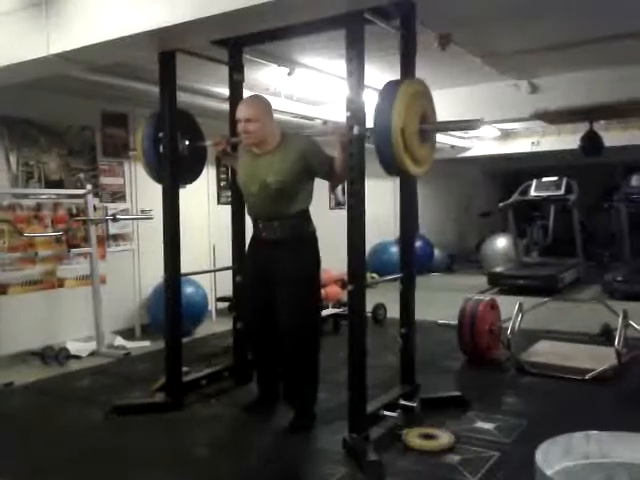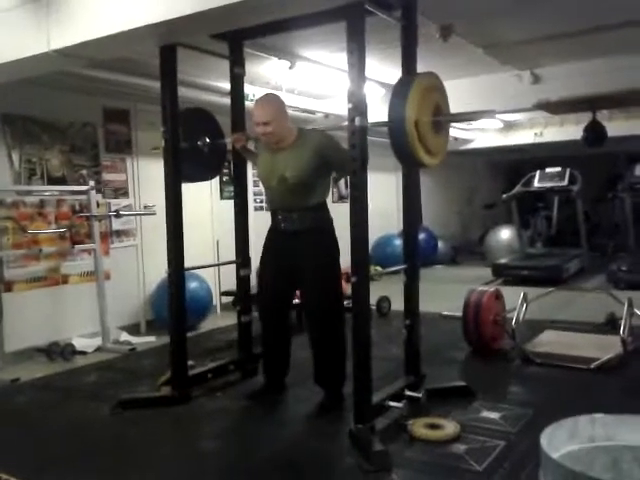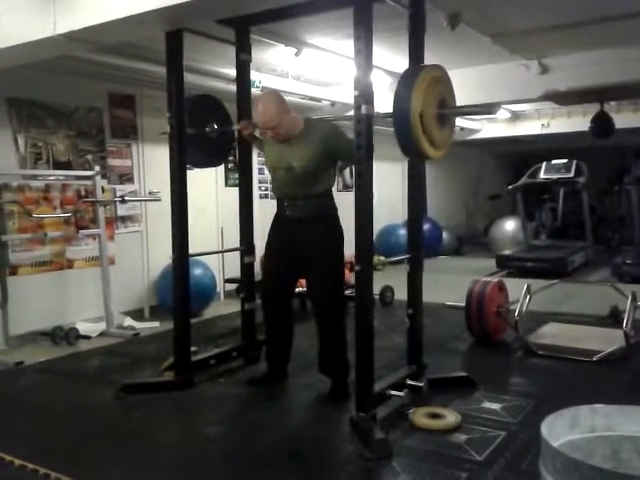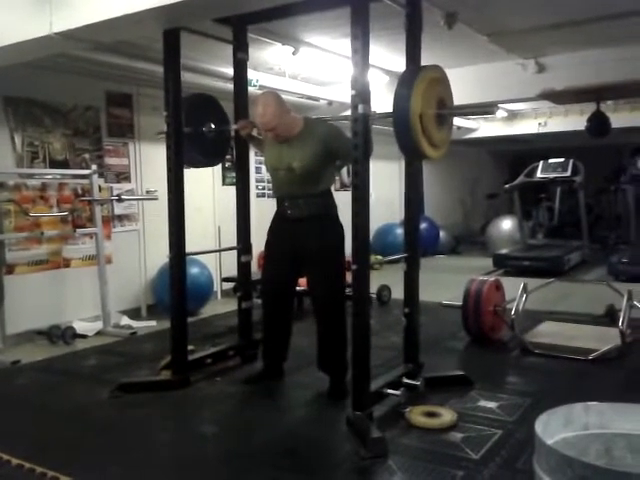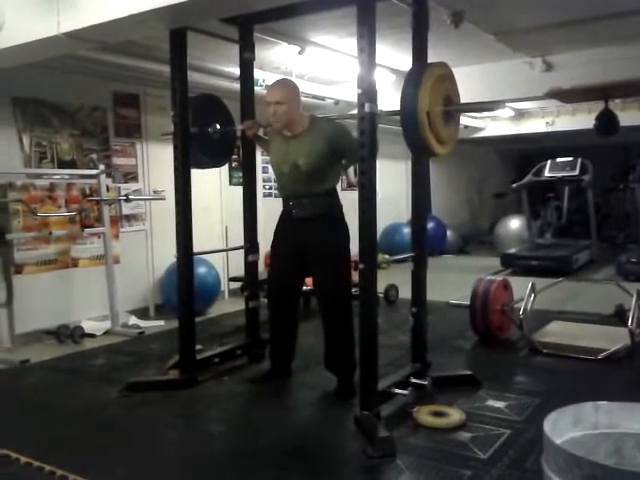
dt=1s
person 1, frame 1
left shoulder: (301, 148)
right shoulder: (244, 150)
left elbow: (337, 176)
left wrist: (344, 148)
right wrist: (225, 155)
left hip: (295, 243)
right hip: (260, 243)
left knee: (297, 328)
right knee: (258, 324)
left ankle: (303, 406)
right ankle: (268, 392)
person 1, frame 2
left shoulder: (317, 142)
right shoulder: (263, 146)
left elbow: (351, 168)
right wrist: (243, 150)
left hip: (314, 234)
right hip: (278, 234)
left knee: (322, 314)
right knee: (270, 310)
left ankle: (332, 388)
right ankle: (274, 379)
person 1, frame 3
left shoulder: (323, 133)
right shoulder: (270, 136)
left elbow: (357, 155)
right wrist: (250, 137)
left hip: (319, 221)
right hip: (284, 221)
left knee: (327, 302)
right knee: (273, 296)
left ankle: (338, 376)
right ankle: (276, 366)
person 1, frame 4
left shoulder: (323, 133)
right shoulder: (269, 135)
left elbow: (356, 154)
left wrist: (330, 169)
right wrist: (248, 137)
left hip: (320, 221)
right hip: (284, 220)
left knee: (328, 300)
right knee: (273, 295)
left ankle: (337, 374)
right ankle: (272, 364)
person 1, frame 5
left shoulder: (329, 131)
right shoulder: (275, 133)
left elbow: (363, 154)
left wrist: (336, 168)
right wrist: (254, 136)
left hip: (325, 220)
right hip: (290, 220)
left knee: (334, 301)
right knee: (279, 295)
left ankle: (344, 375)
right ankle: (280, 364)
